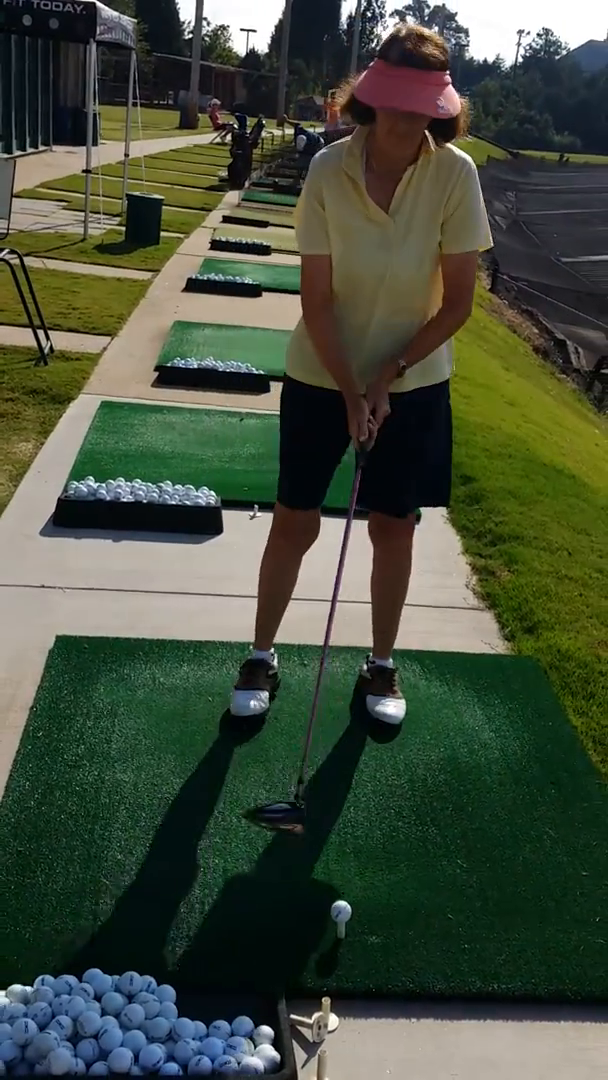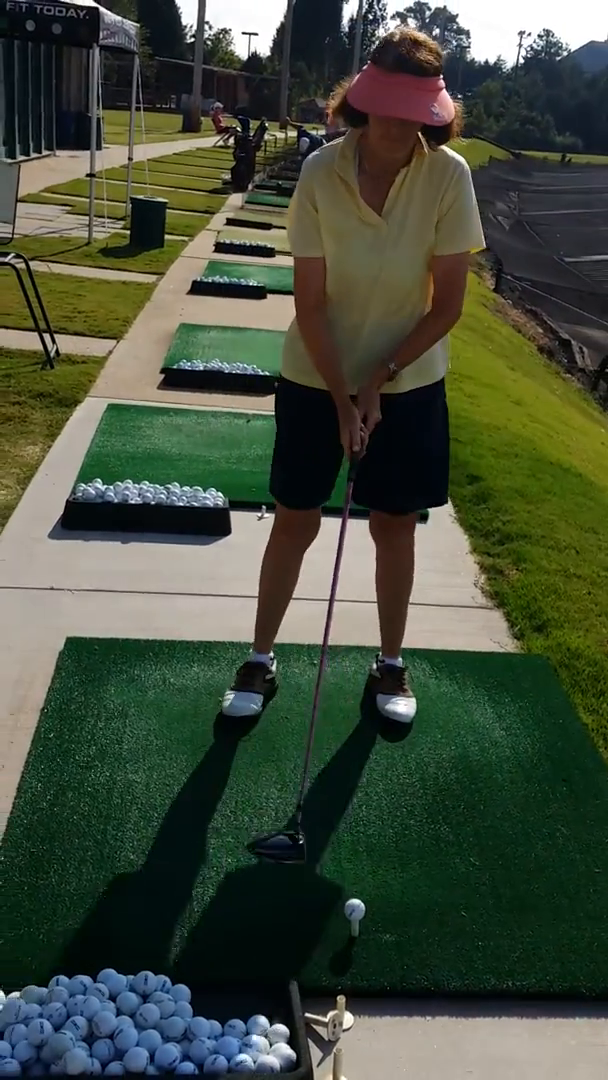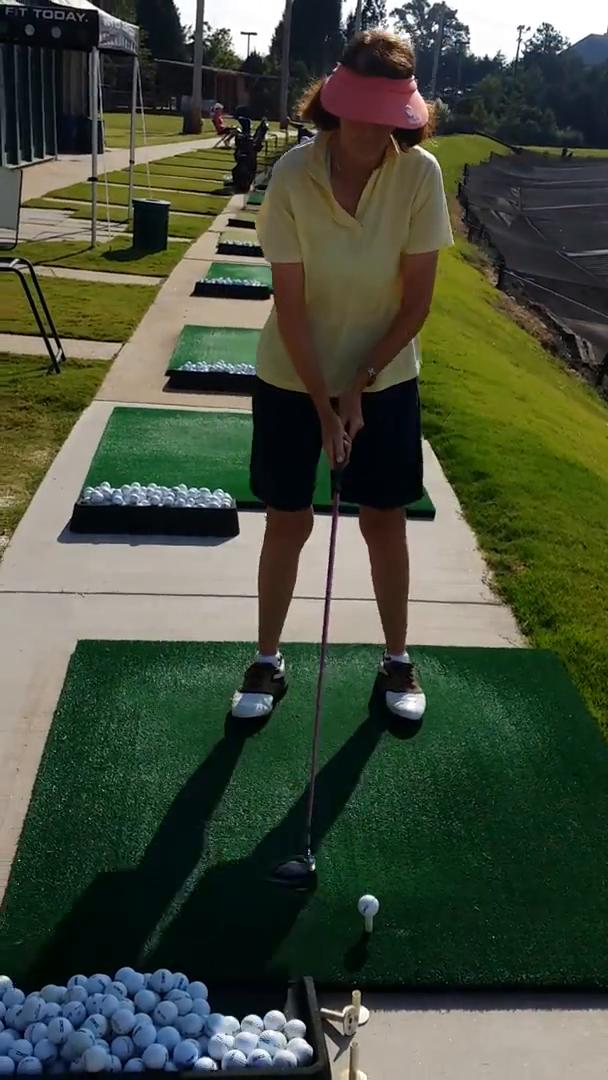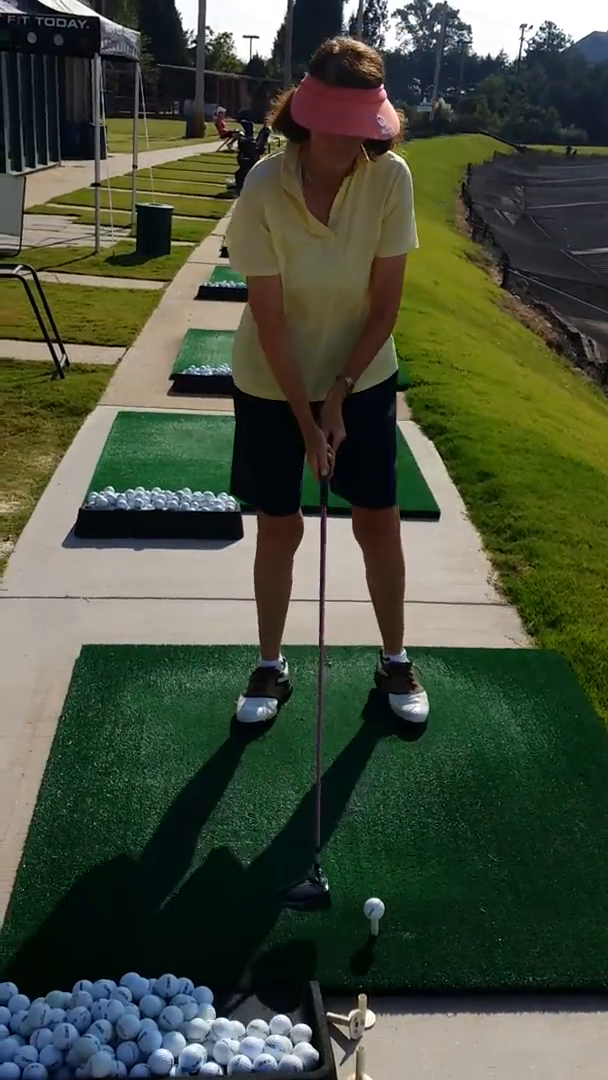
dt=0.2s
person 1, frame 1
left shoulder: (456, 173)
right shoulder: (328, 169)
left elbow: (458, 303)
right elbow: (318, 301)
left wrist: (390, 376)
right wrist: (351, 393)
left hip: (413, 383)
right hip: (320, 378)
left knee: (394, 528)
right knee: (294, 521)
left ankle: (380, 664)
right ankle: (261, 656)
person 1, frame 2
left shoulder: (448, 175)
right shoulder: (320, 172)
left elbow: (448, 303)
right elbow: (310, 302)
left wrist: (379, 381)
right wrist: (342, 400)
left hip: (408, 383)
right hip: (313, 379)
left knee: (396, 527)
right knee: (294, 521)
left ankle: (390, 663)
right ankle: (260, 657)
person 1, frame 3
left shoulder: (420, 173)
right shoulder: (292, 176)
left elbow: (417, 301)
right elbow: (290, 307)
left wrist: (358, 385)
right wrist: (323, 409)
left hip: (385, 380)
right hip: (292, 380)
left knee: (386, 522)
right knee: (287, 523)
left ankle: (396, 660)
right ankle: (268, 660)
person 1, frame 4
left shoulder: (390, 176)
right shoulder: (263, 186)
left elbow: (385, 304)
right elbow: (269, 319)
left wrist: (338, 395)
right wrist: (305, 419)
left hip: (362, 379)
right hip: (272, 386)
left knee: (379, 522)
right knee: (278, 528)
left ankle: (395, 659)
right ankle: (271, 664)
